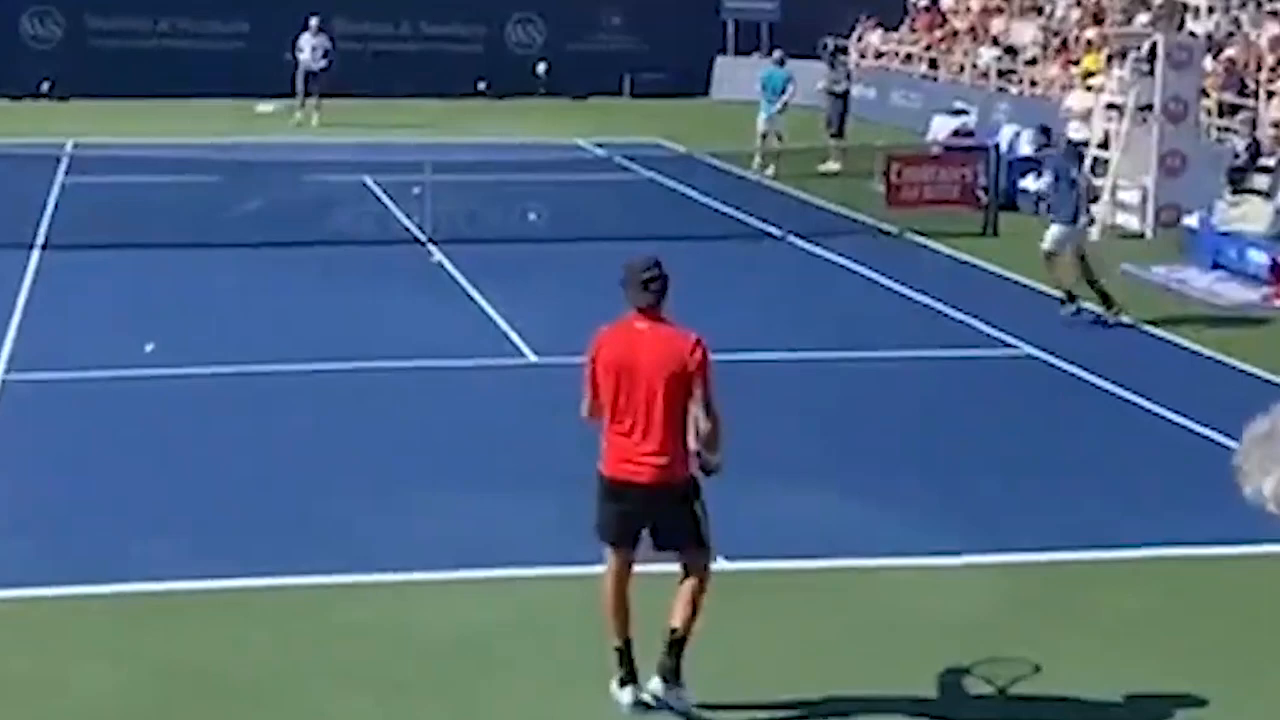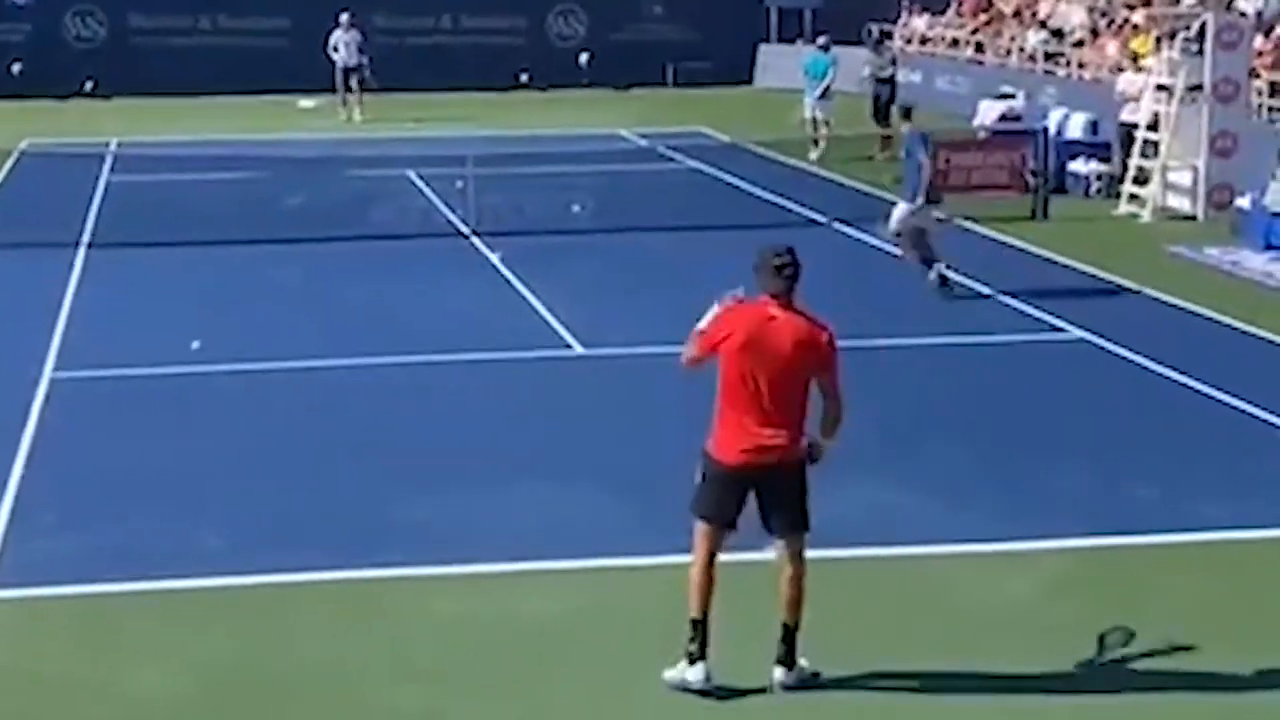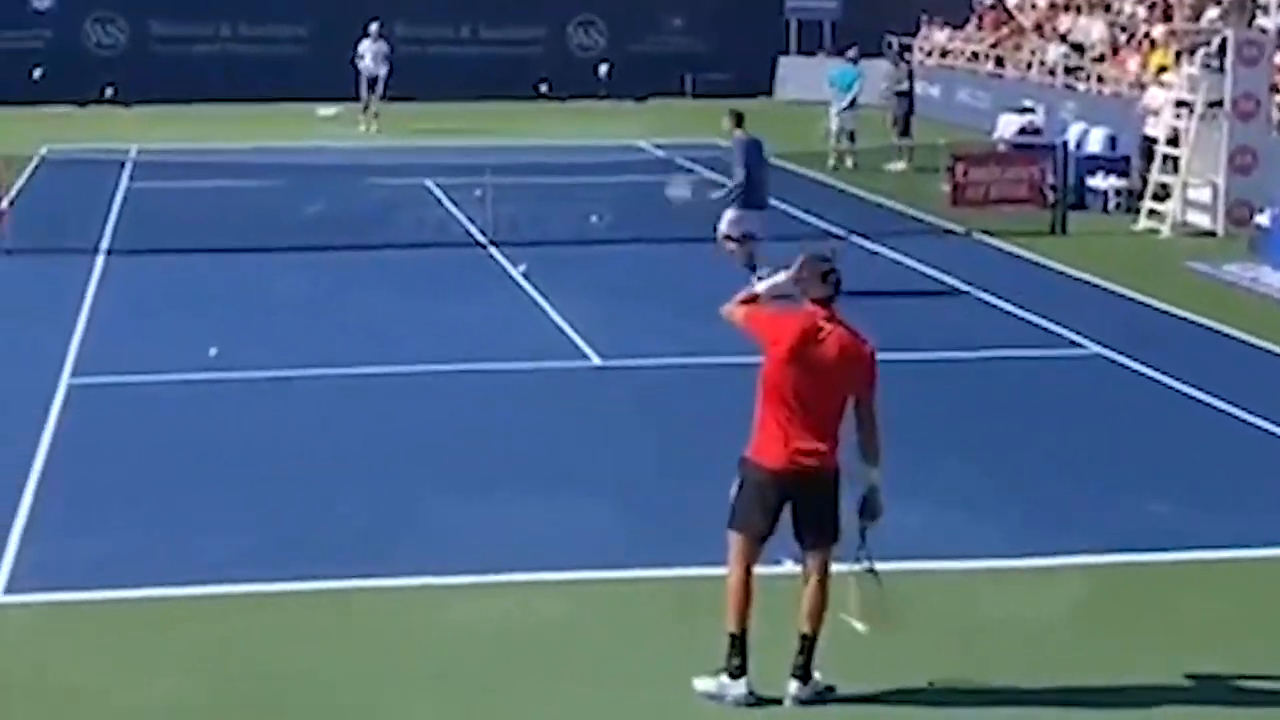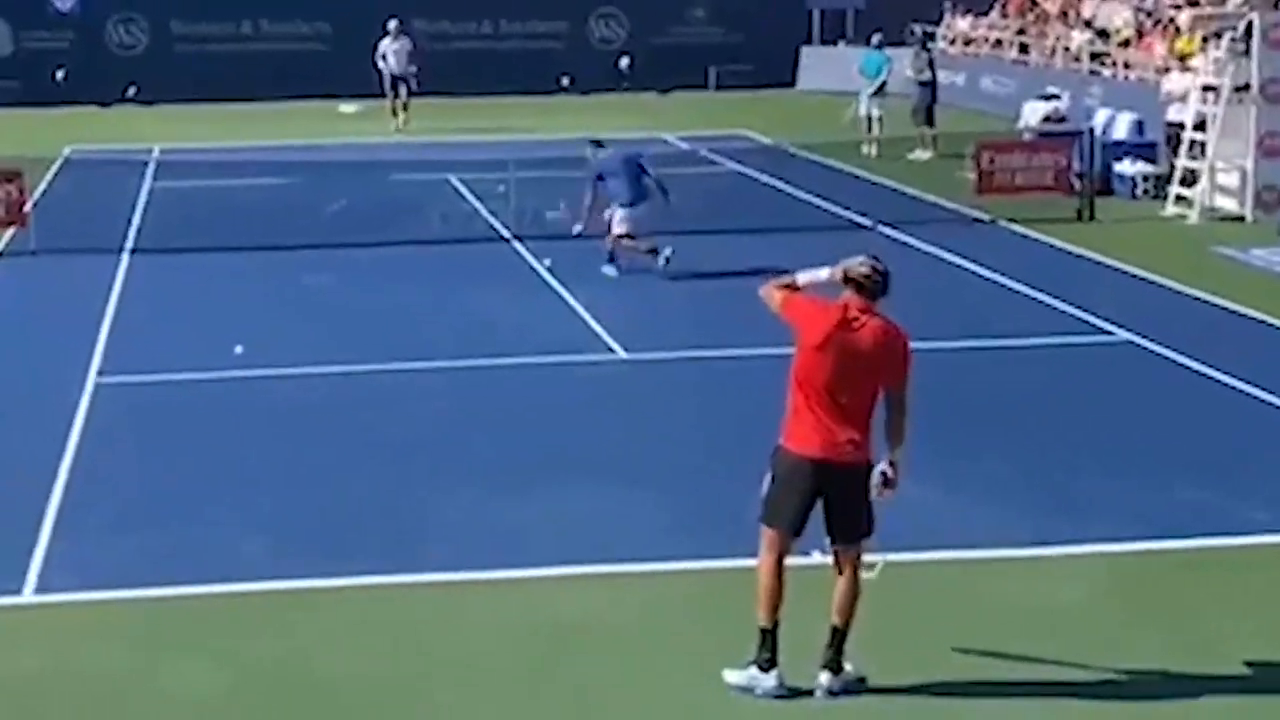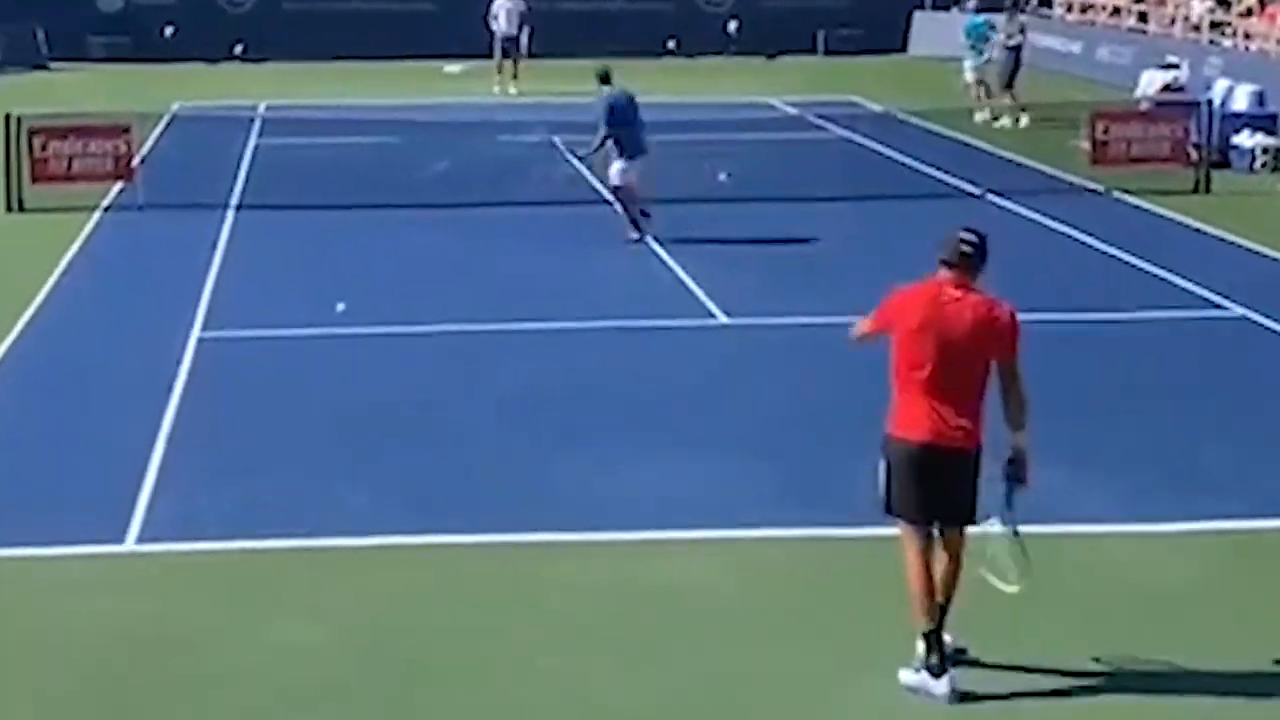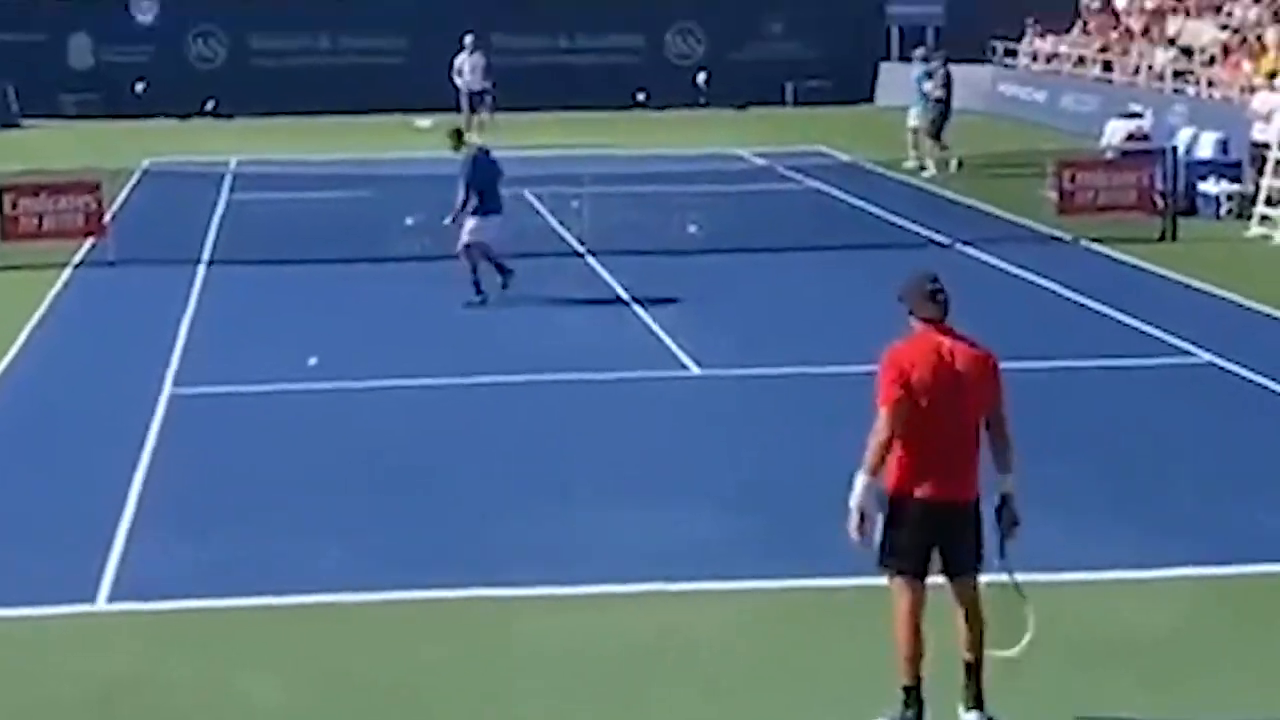
dt=0.7s
person 1, frame 1
left shoulder: (604, 342)
right shoulder: (688, 347)
left elbow: (590, 412)
right elbow: (705, 425)
right wrist: (710, 458)
left hip: (617, 476)
right hip: (670, 480)
left knee: (617, 571)
right knee: (696, 573)
left ankle: (626, 679)
right ankle: (666, 672)
person 1, frame 2
left shoulder: (732, 319)
right shoulder: (817, 336)
left elbow: (689, 357)
right elbow: (833, 410)
right wrist: (821, 443)
left hip: (727, 456)
right hip: (784, 459)
left knee: (704, 553)
right knee: (791, 558)
left ankle: (695, 659)
right ankle: (786, 664)
person 1, frame 3
left shoulder: (782, 326)
right shoulder: (858, 349)
left elbow: (730, 309)
right elbow: (866, 424)
left wrist: (780, 279)
right wrist: (873, 484)
left hip: (766, 465)
right hip: (819, 471)
left knee: (740, 561)
right knee: (816, 570)
left ankle: (735, 674)
right ankle: (801, 677)
person 1, frame 4
left shoulder: (818, 315)
right shoulder: (892, 339)
left elbow: (768, 290)
right elbow: (895, 409)
left wrist: (826, 273)
right wrist: (892, 460)
left hip: (799, 454)
right hip: (851, 461)
left knee: (772, 552)
right knee: (848, 562)
left ankle: (766, 666)
right ankle: (833, 667)
person 1, frame 5
left shoulder: (906, 300)
right shoulder: (998, 315)
left elbow: (860, 332)
right elbow: (1011, 389)
right wrist: (1019, 448)
left hip: (909, 440)
right hip: (962, 445)
left knee: (917, 547)
right knee: (952, 543)
left ankle: (934, 666)
right ankle: (934, 639)
person 1, frame 6
left shoulder: (901, 357)
right shoulder: (981, 359)
left elbow: (885, 435)
right elbow: (998, 435)
left wrist: (860, 493)
right wrist: (1006, 493)
left hip: (911, 496)
right hip: (963, 496)
left knee: (908, 599)
right knee: (967, 596)
